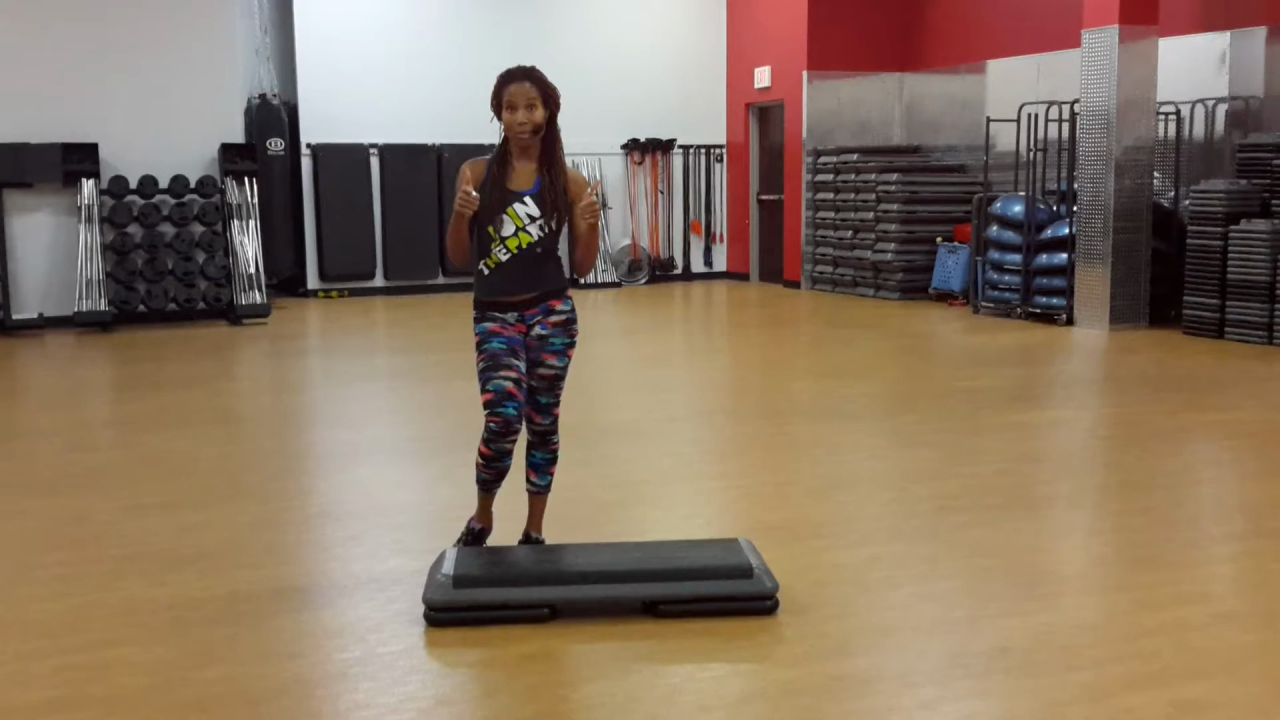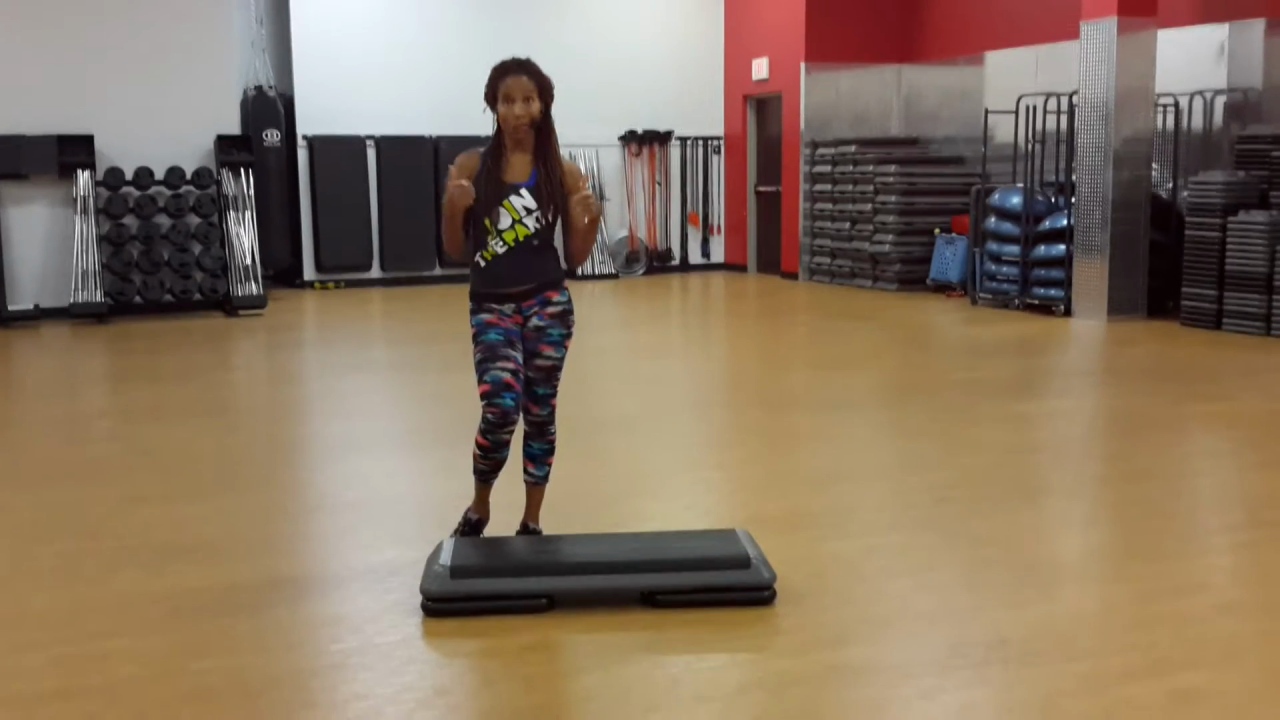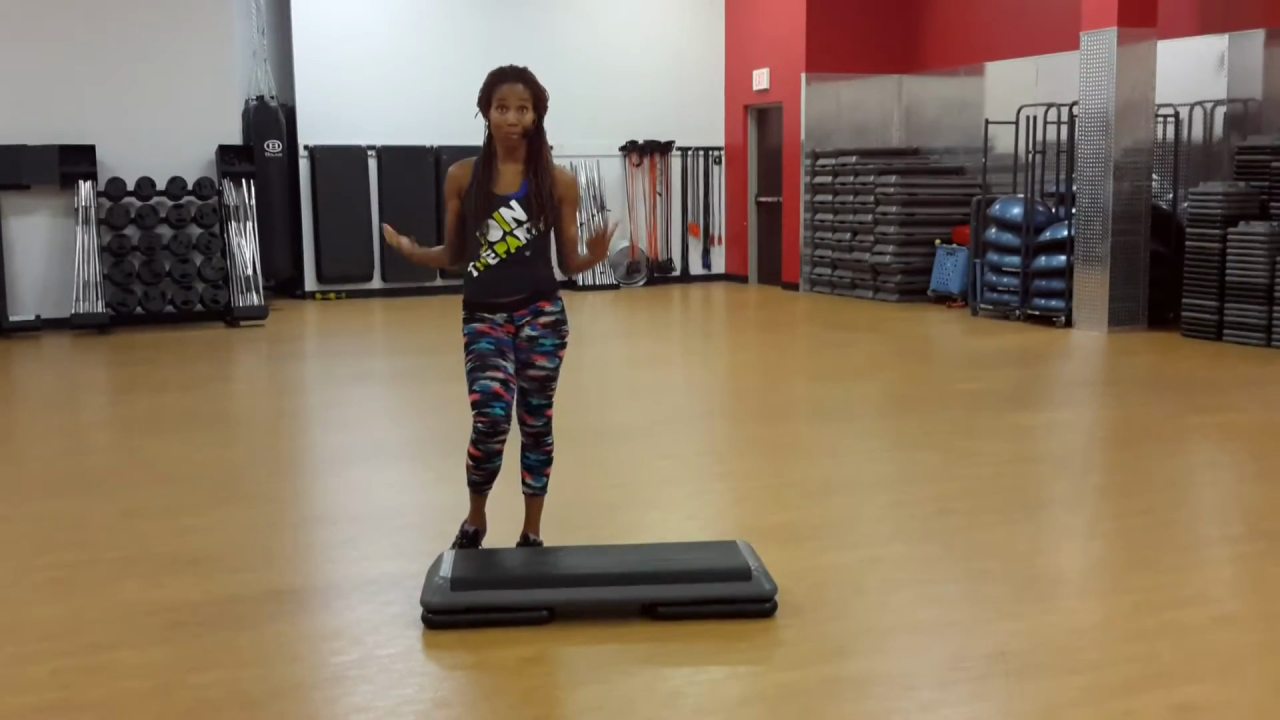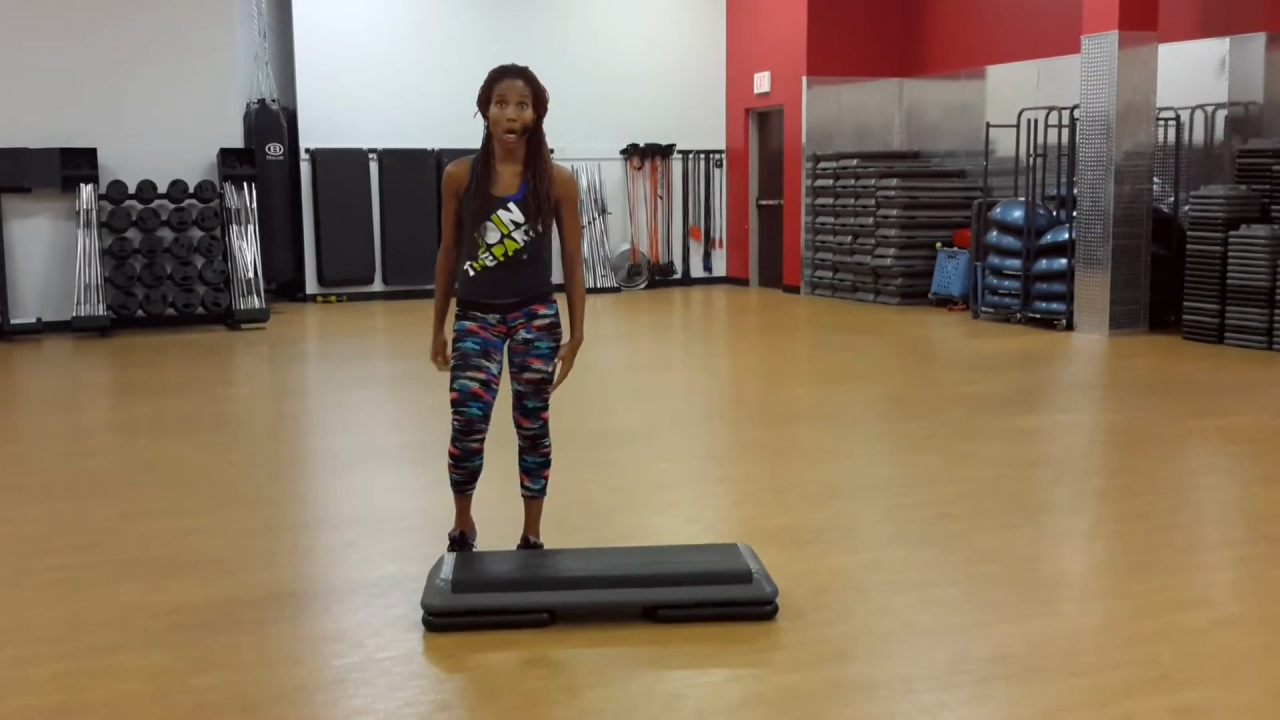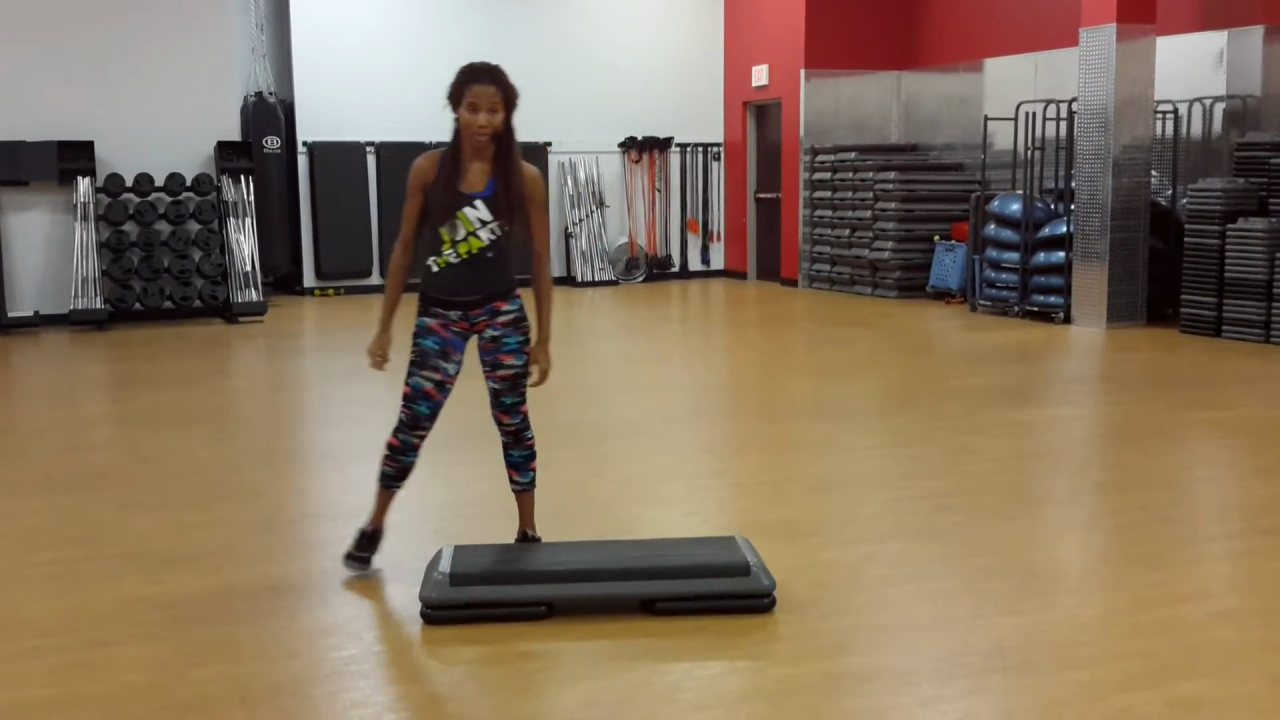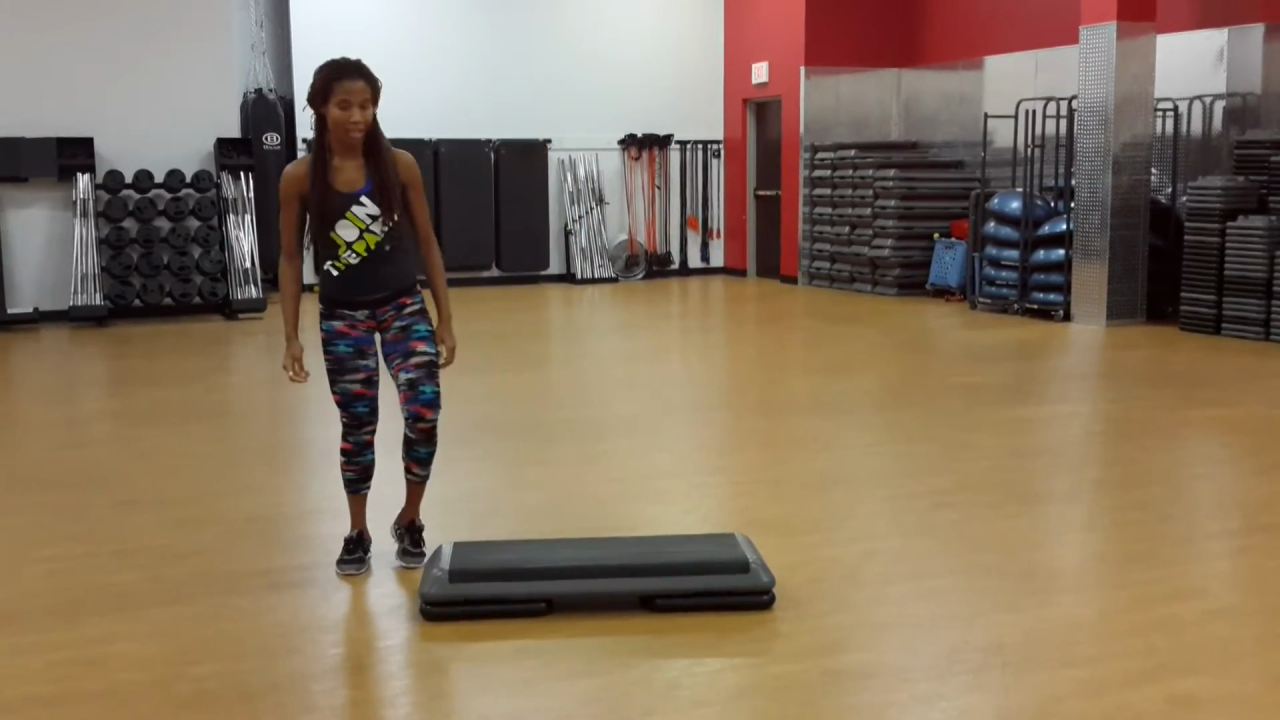
dt=0.7s
person 1, frame 1
left shoulder: (570, 181)
right shoulder: (477, 172)
left elbow: (582, 267)
right elbow: (459, 257)
left wrist: (591, 225)
right wrist: (460, 214)
left hip: (552, 314)
right hip: (495, 316)
left knee: (543, 422)
right knee: (504, 417)
left ankle: (534, 530)
right ankle: (482, 516)
person 1, frame 2
left shoulder: (564, 172)
right shoulder: (470, 167)
left elbow: (574, 256)
right elbow: (457, 251)
left wrist: (589, 224)
right wrist: (452, 210)
left hip: (549, 304)
right hip: (492, 307)
left knee: (540, 413)
right knee: (501, 410)
left ankle: (531, 521)
right ankle: (478, 507)
person 1, frame 3
left shoulder: (558, 181)
right shoulder: (462, 176)
left elbow: (567, 262)
right elbow: (453, 255)
left wrist: (594, 256)
right wrist: (413, 250)
left hip: (542, 314)
right hip: (484, 316)
left knee: (536, 423)
right knee: (491, 420)
left ankle: (531, 533)
right ankle: (475, 520)
person 1, frame 4
left shoulder: (556, 180)
right shoulder: (460, 175)
left elbow: (573, 260)
right elbow: (448, 253)
left wrist: (576, 335)
right wrist: (438, 328)
left hip: (535, 316)
right hip: (475, 316)
left knee: (533, 426)
right knee: (468, 423)
left ankle: (531, 536)
right ankle: (463, 527)
person 1, frame 5
left shoulder: (525, 178)
right shoulder: (428, 169)
left elbow: (539, 261)
right elbow: (405, 247)
left wrist: (543, 338)
right wrist: (385, 325)
left hip: (502, 312)
right hip: (439, 313)
left knee: (513, 421)
right knee: (414, 421)
left ankle: (528, 531)
right ankle: (375, 525)
person 1, frame 6
left shoulder: (399, 165)
right shoulder: (299, 177)
left elbow: (426, 242)
right elbow: (291, 258)
left wrist: (445, 319)
right wrist: (291, 337)
left hip: (404, 305)
right hip: (341, 315)
left knee: (424, 414)
right knee: (357, 426)
left ankle: (409, 521)
right ankle: (357, 533)
